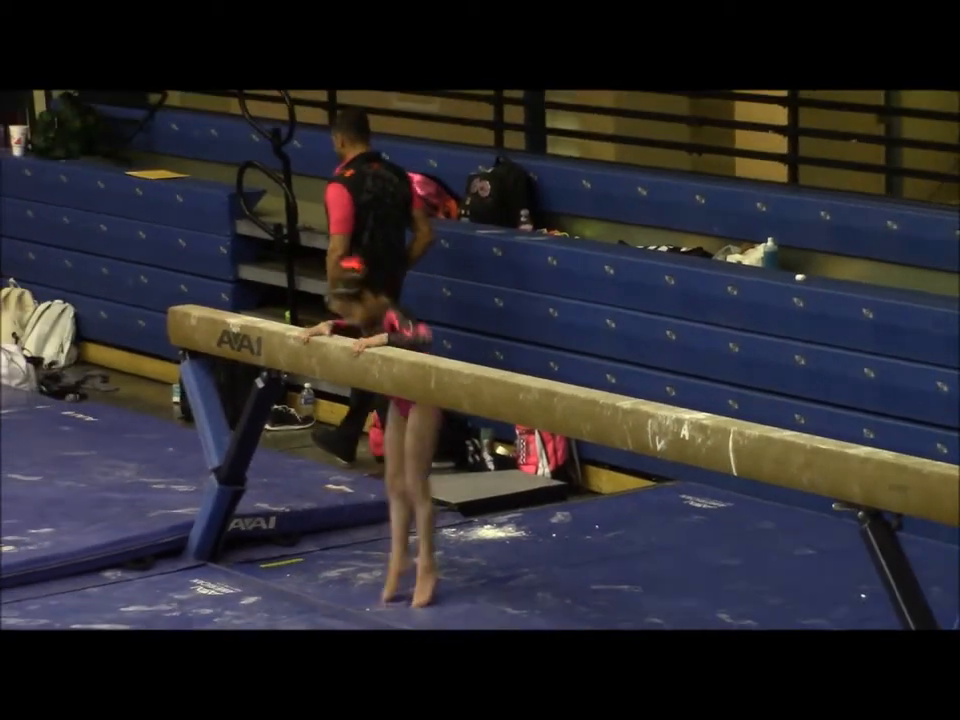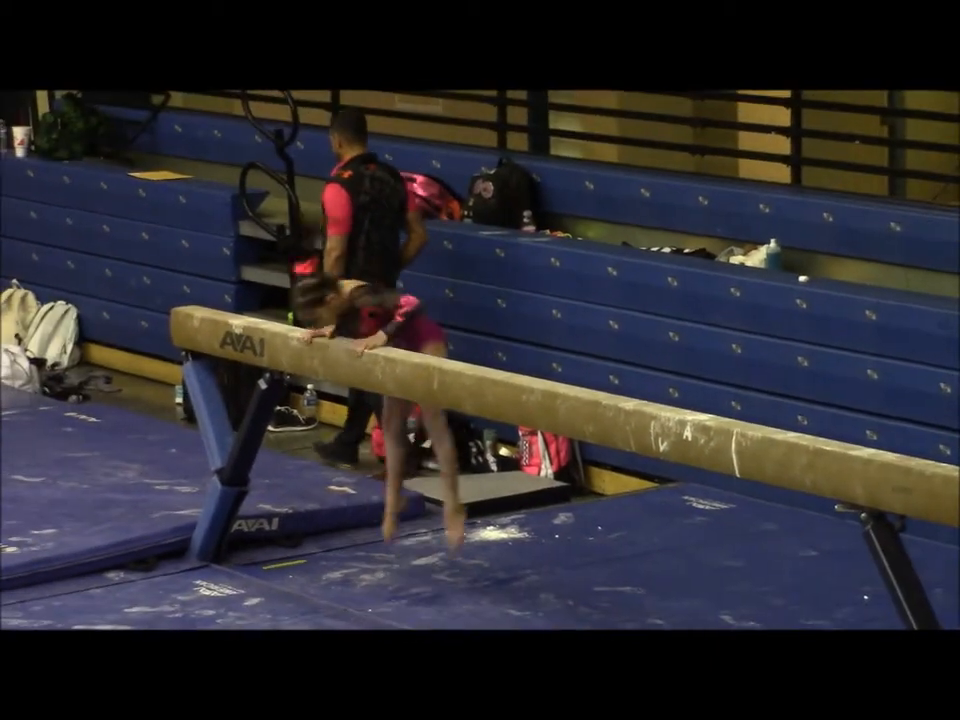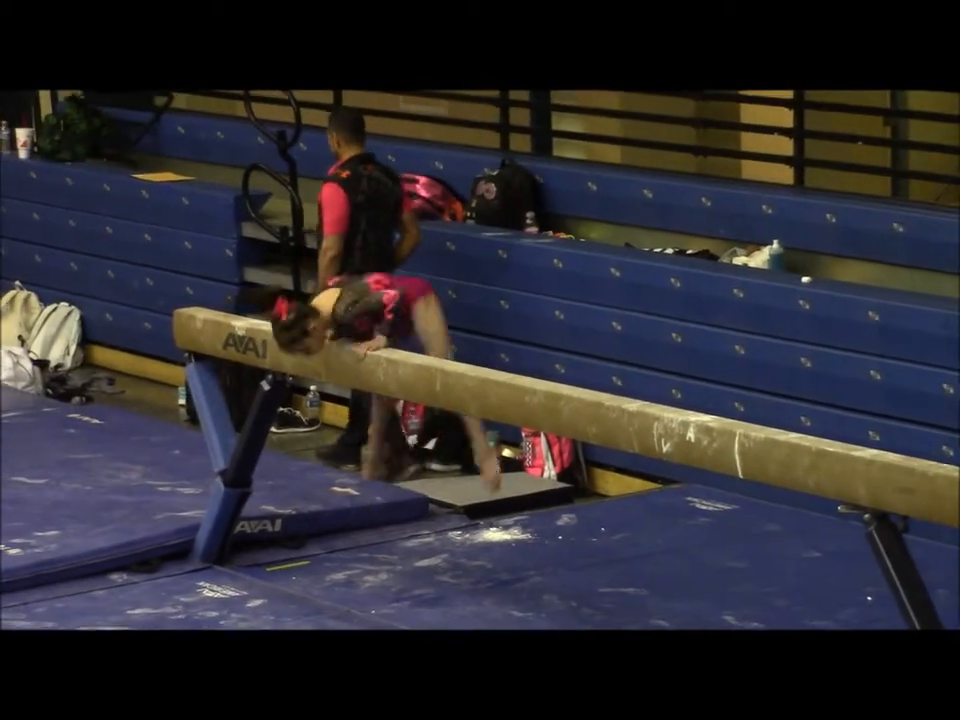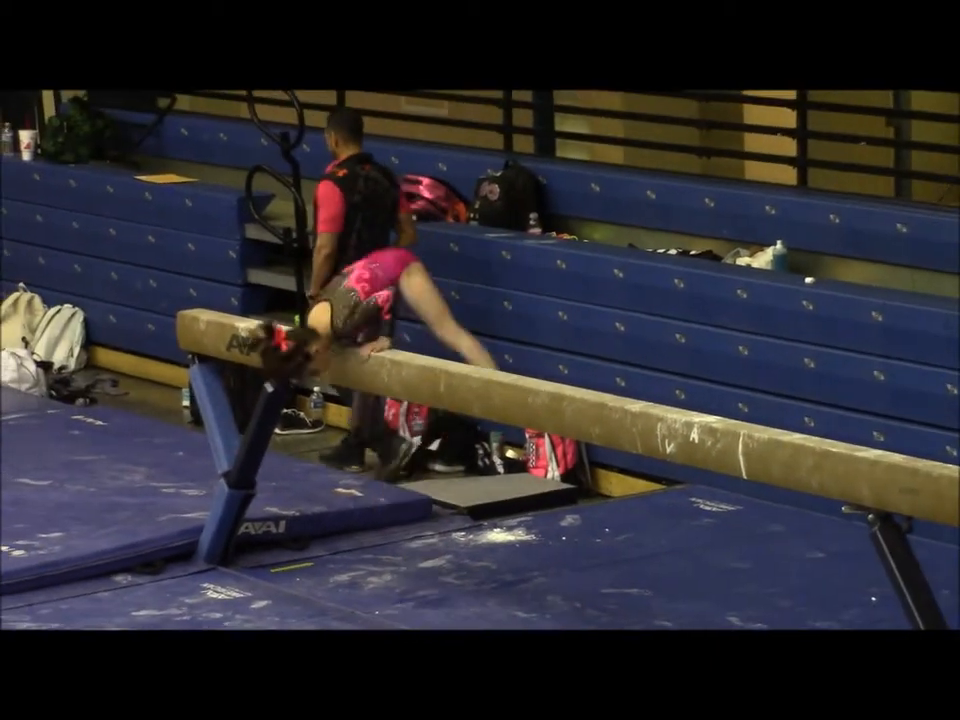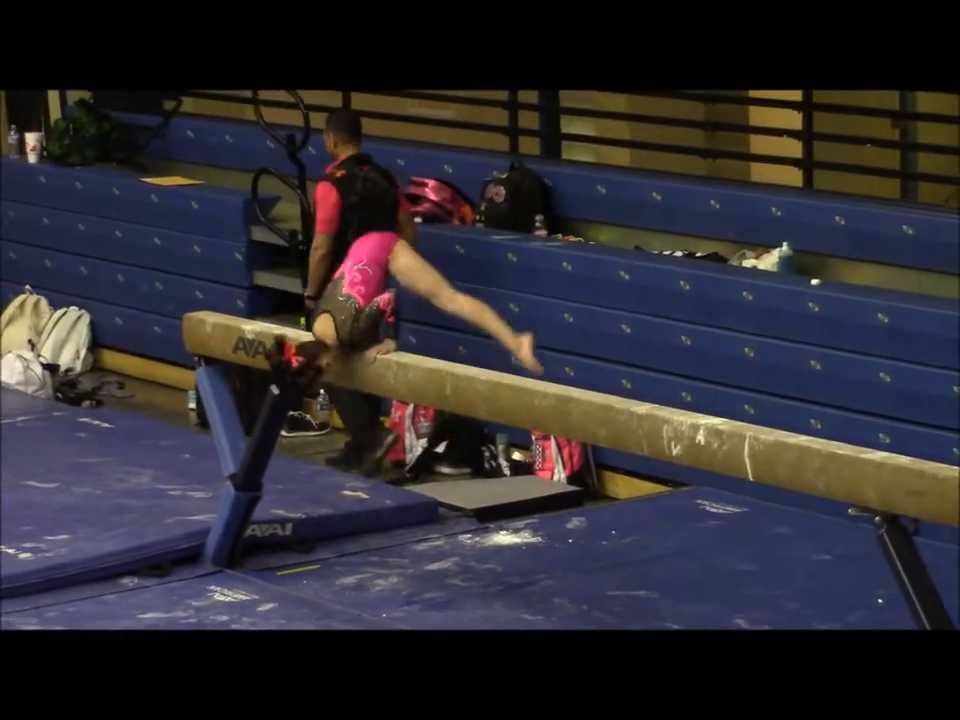
dt=0.1s
person 1, frame 1
left shoulder: (342, 185)
right shoulder: (398, 176)
left elbow: (339, 250)
right elbow: (424, 232)
left wrist: (334, 293)
right hip: (389, 285)
right ankle: (343, 437)
person 1, frame 2
left shoulder: (339, 186)
right shoulder: (392, 178)
left elbow: (336, 251)
right elbow: (418, 233)
right hip: (381, 288)
right ankle: (347, 443)
person 1, frame 3
left shoulder: (337, 185)
right shoulder: (388, 177)
left elbow: (331, 250)
right elbow: (411, 234)
left wrist: (321, 293)
right ankle: (349, 445)
person 1, frame 4
left shoulder: (333, 183)
right shoulder: (385, 178)
left elbow: (326, 248)
right elbow: (407, 234)
left wrist: (314, 292)
left ankle: (369, 447)
right ankle: (353, 447)
person 1, frame 5
left shoulder: (331, 184)
right shoulder: (386, 178)
left elbow: (322, 248)
right elbow: (408, 235)
left wrist: (311, 291)
left ankle: (369, 442)
right ankle: (357, 449)
person 2, frame 1
left shoulder: (392, 316)
right shoulder: (356, 312)
left elbow: (422, 341)
right elbow: (342, 327)
left wrist: (384, 339)
right wrist: (327, 327)
left hip: (421, 401)
right hip: (399, 399)
left knee: (415, 485)
right knee: (395, 486)
left ankle: (426, 568)
right ankle: (397, 566)
person 2, frame 2
left shoulder: (358, 296)
right shoulder: (336, 299)
left elbow: (411, 308)
left wrist: (382, 336)
right wrist: (326, 330)
left hip: (424, 342)
right hip: (400, 347)
left knee: (435, 426)
right knee: (392, 429)
left ankle: (452, 506)
right ankle: (393, 504)
person 2, frame 3
left shoulder: (343, 312)
right shoulder: (315, 310)
left elbow: (395, 299)
left wrist: (381, 339)
left hip: (417, 299)
right hip: (397, 307)
person 2, frame 4
left shoulder: (339, 323)
right shoulder: (315, 326)
left elbow: (385, 298)
left wrist: (380, 337)
left hip: (399, 267)
right hip: (379, 273)
left knee: (447, 330)
person 2, frame 5
left shoulder: (346, 334)
right shoulder: (321, 335)
left elbow: (387, 301)
left wrist: (386, 343)
right hip: (367, 249)
left knee: (448, 299)
